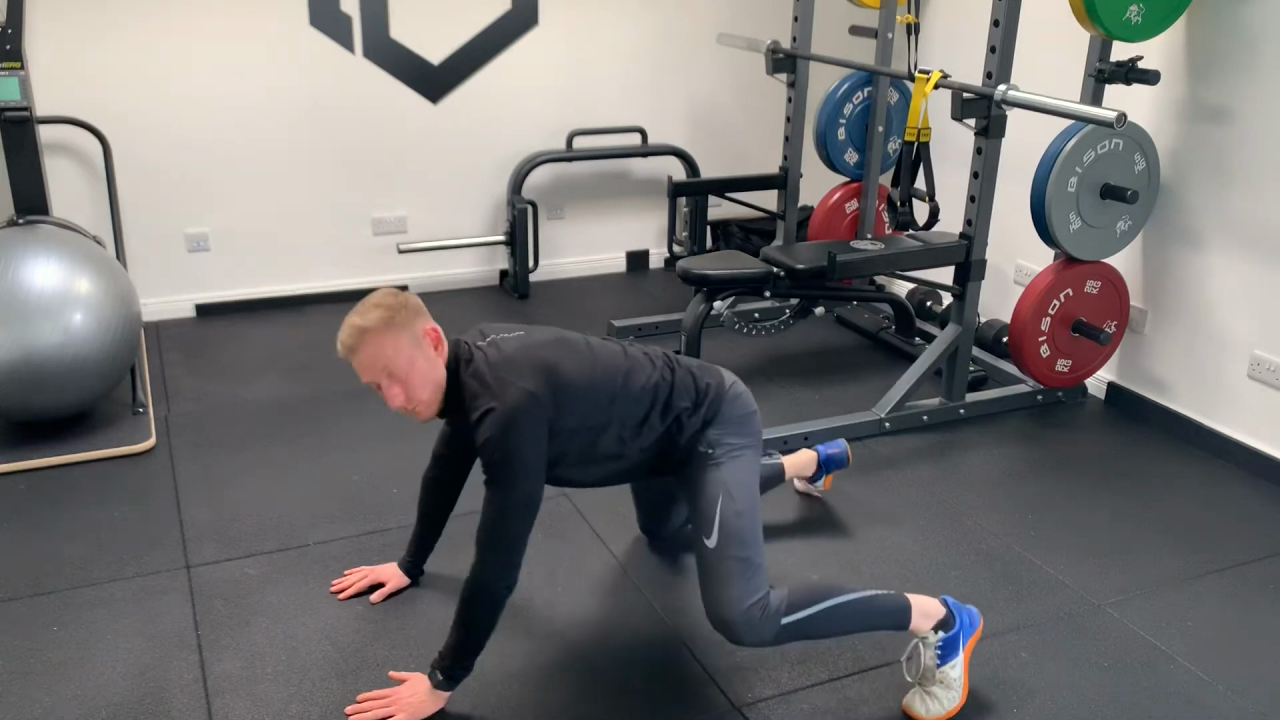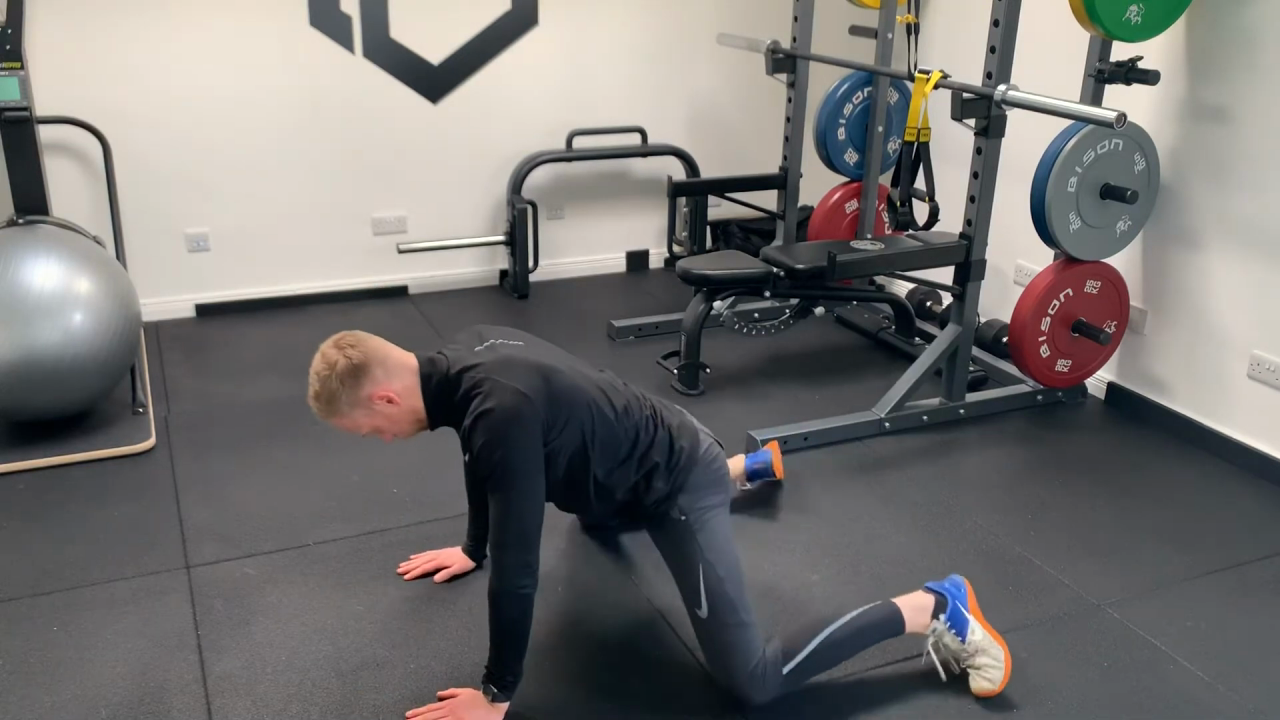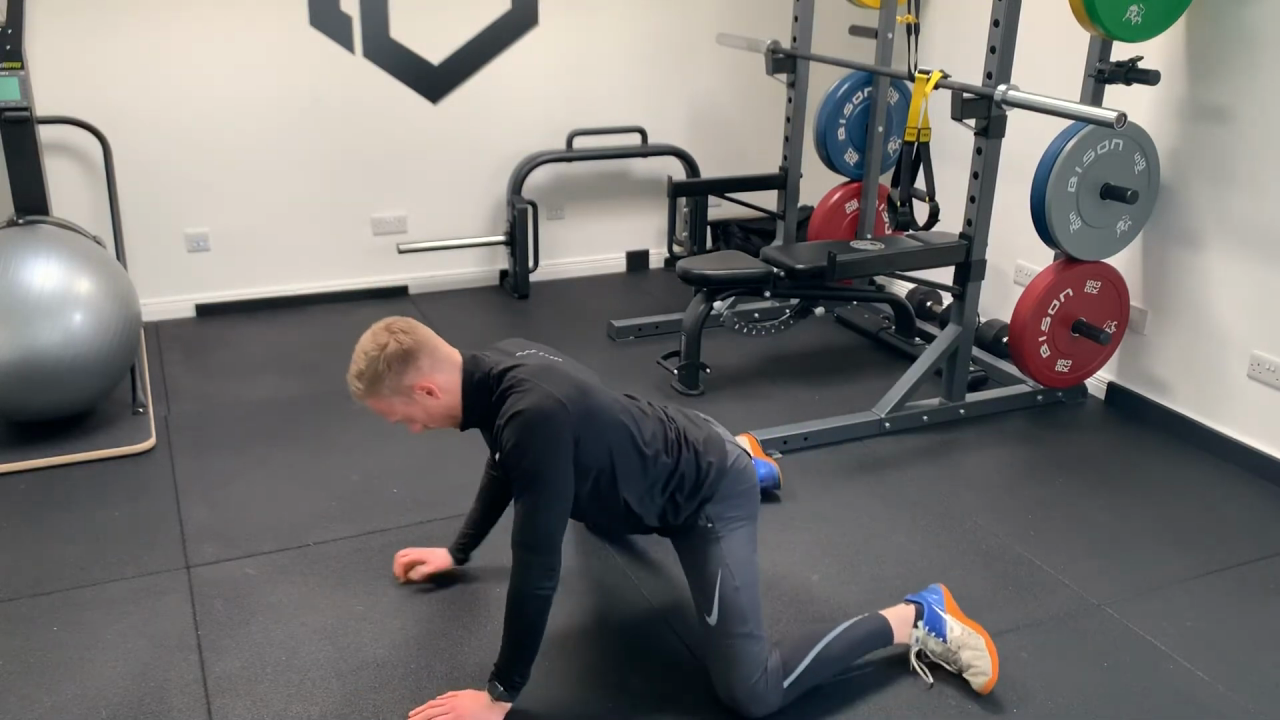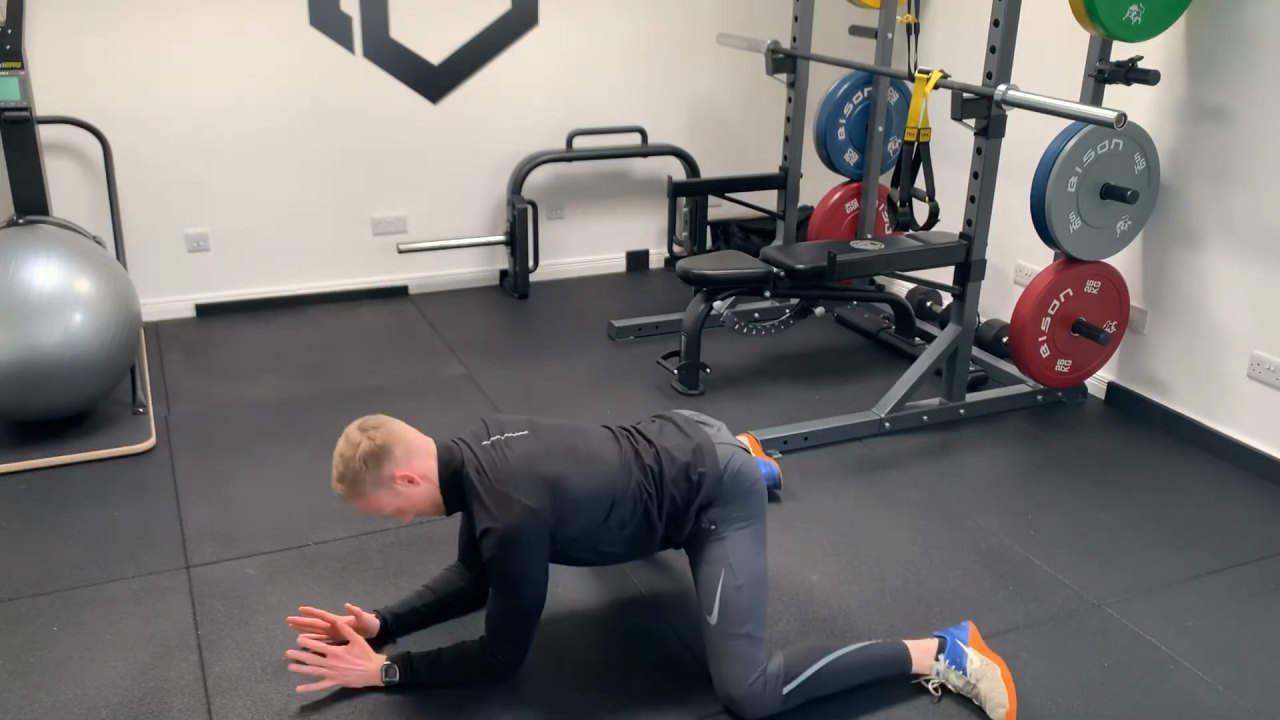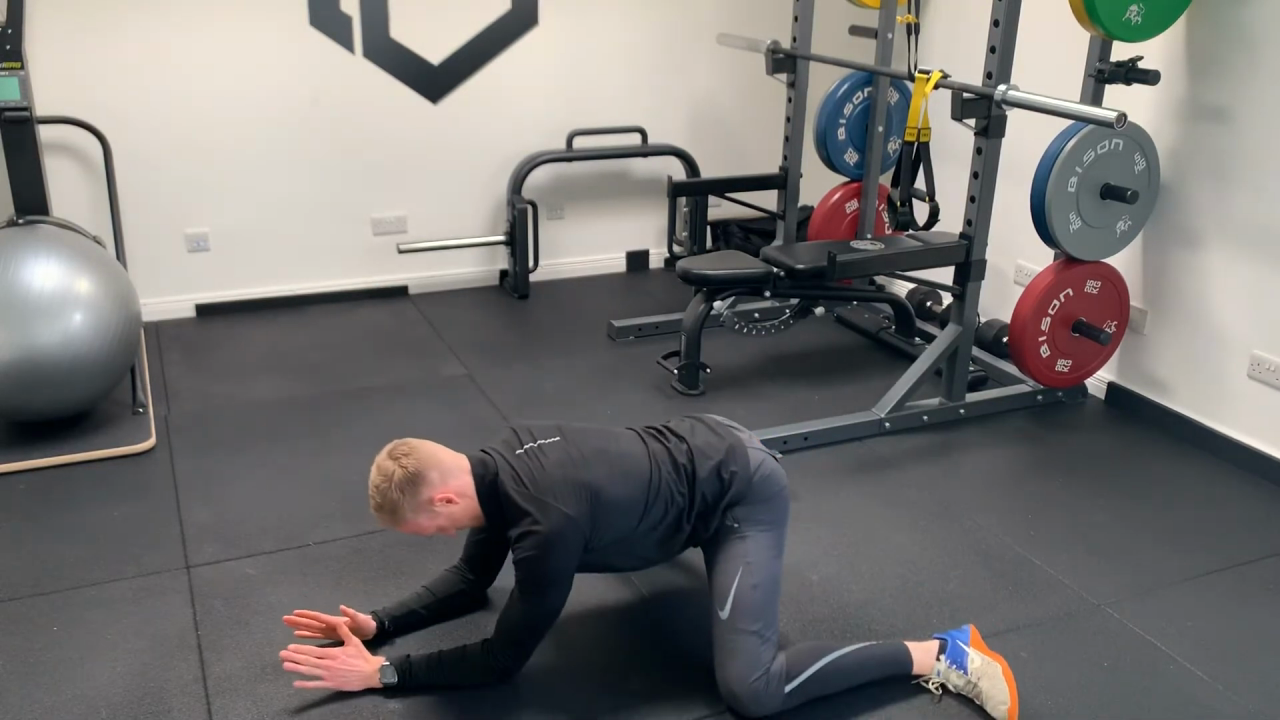
dt=1s
person 1, frame 1
left shoulder: (508, 402)
right shoulder: (468, 361)
left elbow: (498, 560)
right elbow: (446, 469)
right wrist: (408, 566)
left hip: (713, 421)
right hip: (667, 416)
left knee: (742, 615)
right knee: (664, 531)
left ankle: (939, 619)
right ankle: (811, 462)
person 1, frame 2
left shoulder: (500, 410)
right shoulder: (464, 358)
left elbow: (518, 567)
right elbow: (482, 464)
right wrist: (471, 548)
left hip: (678, 483)
right hip: (642, 454)
right knee: (595, 517)
left ankle: (936, 607)
right ankle: (744, 469)
person 1, frame 3
left shoulder: (533, 414)
right shoulder: (499, 366)
left elbow: (537, 571)
right elbow: (504, 466)
right wrist: (457, 551)
left hip: (708, 493)
right hip: (673, 454)
right knee: (587, 509)
left ankle: (915, 619)
right ankle: (743, 458)
person 1, frame 4
left shoulder: (509, 515)
right shoulder: (473, 451)
left elbow: (503, 655)
right elbow: (471, 580)
right wrist: (380, 622)
left hip: (716, 493)
right hip: (678, 437)
left ankle: (937, 653)
right ankle: (746, 457)
person 1, frame 5
left shoulder: (547, 522)
right shoulder: (497, 463)
left elbow: (506, 656)
right elbow: (471, 580)
right wrist: (379, 622)
left hip: (742, 493)
right hip: (697, 442)
left ankle: (940, 655)
